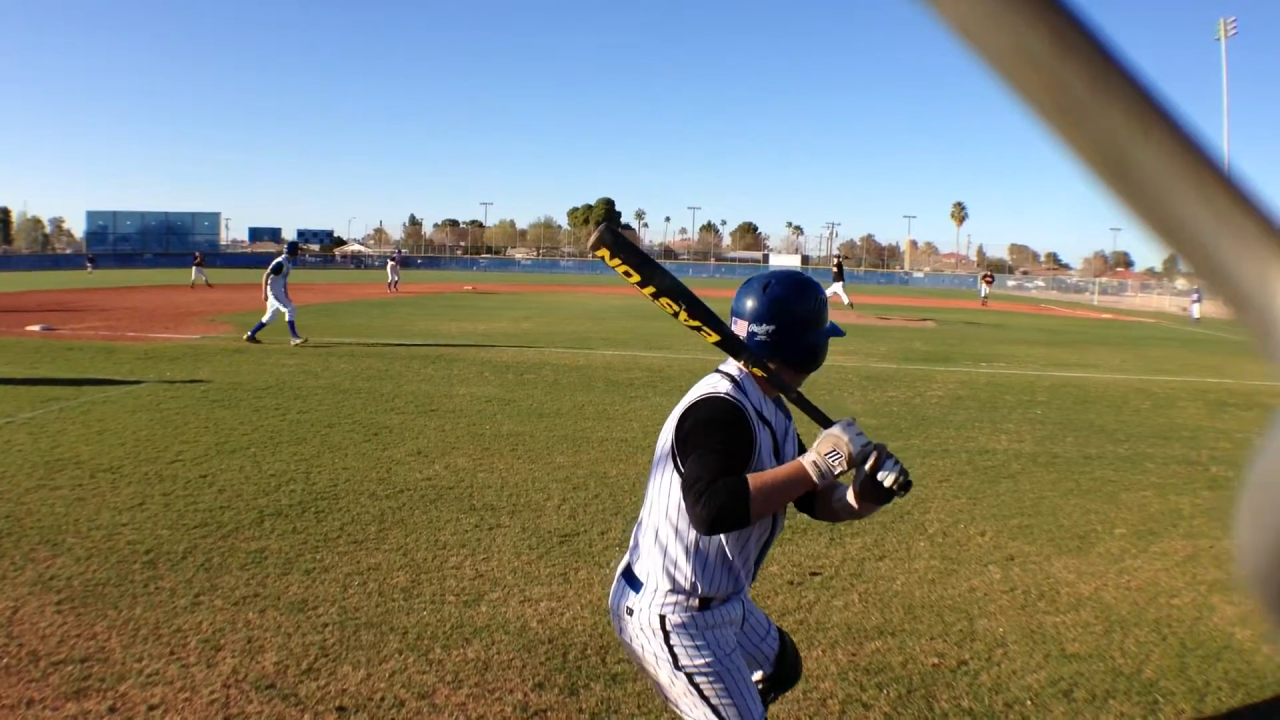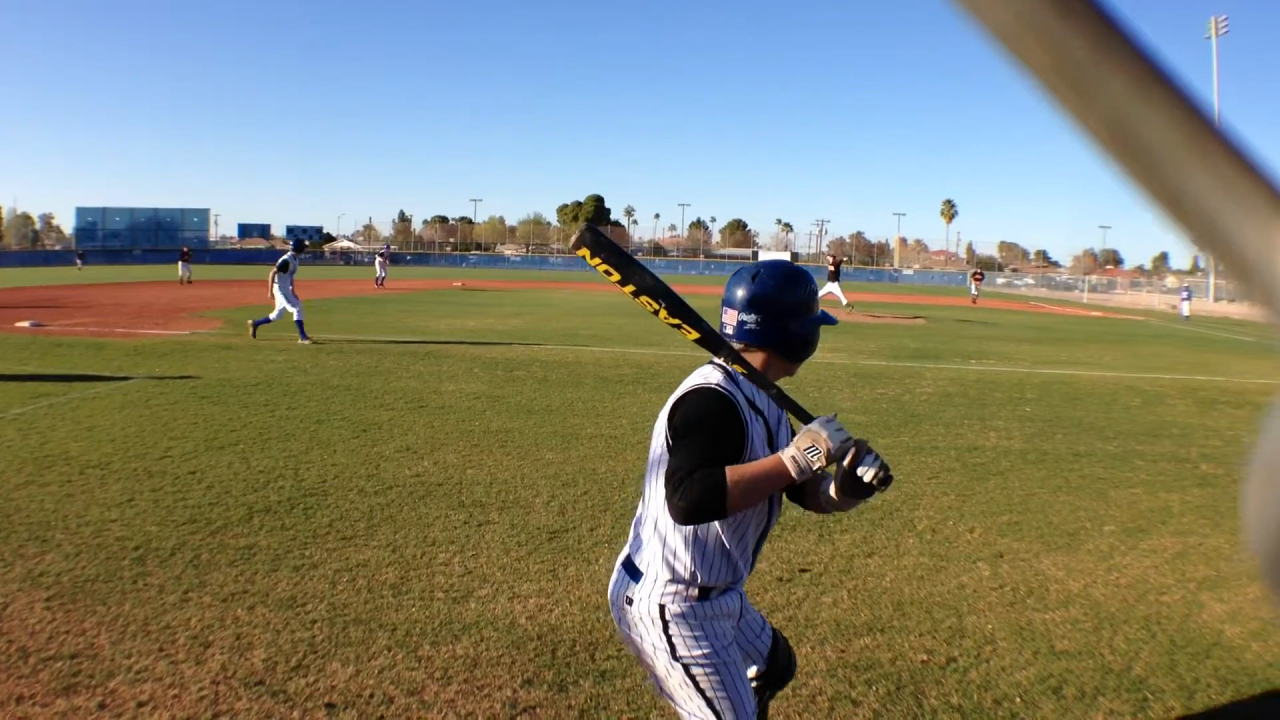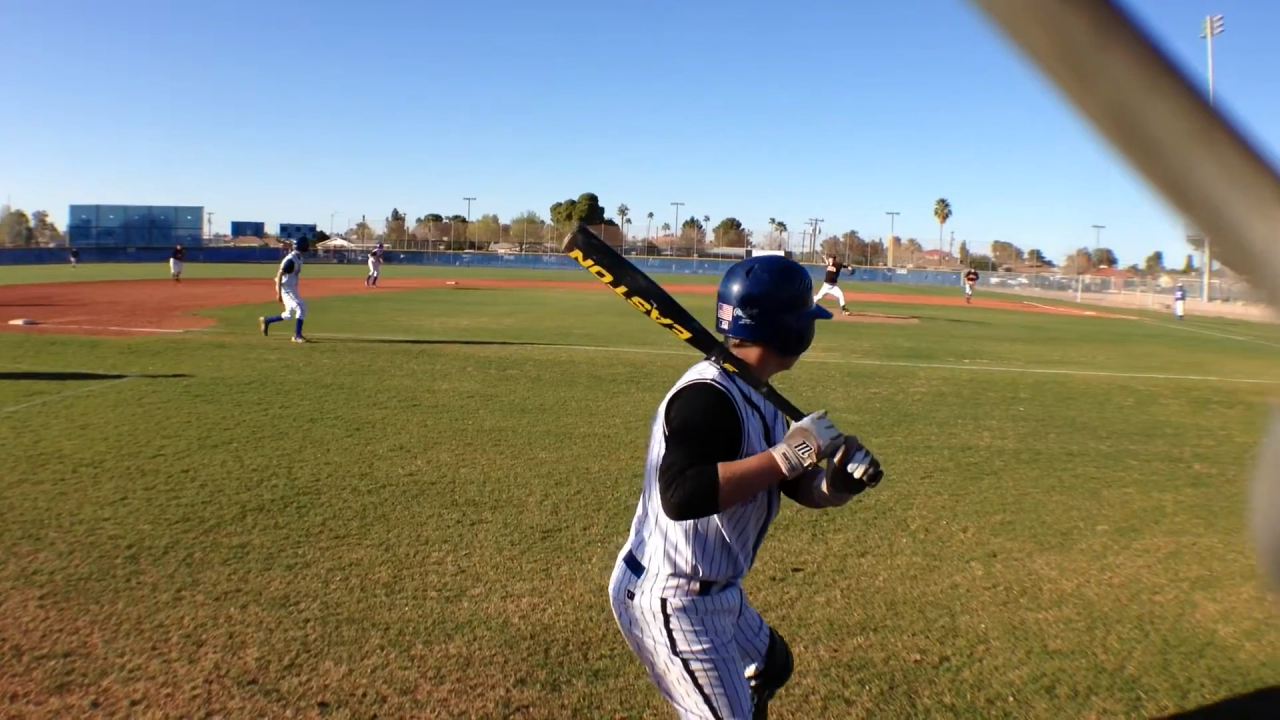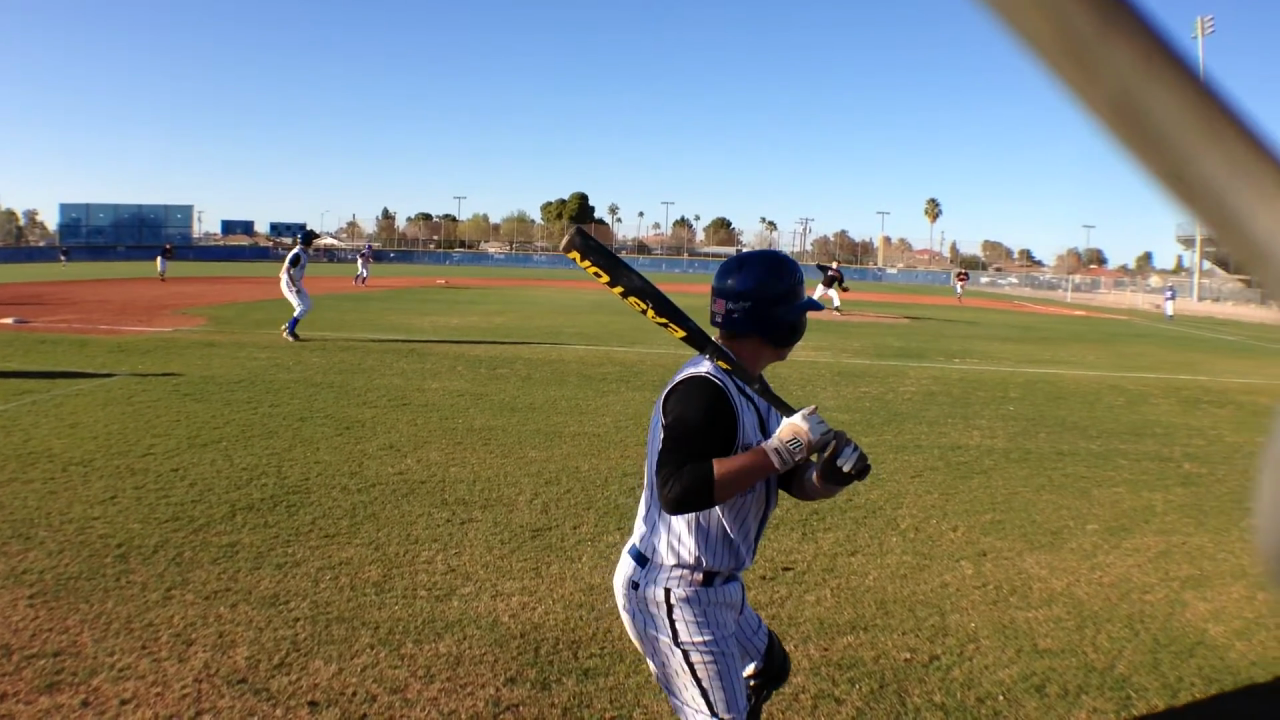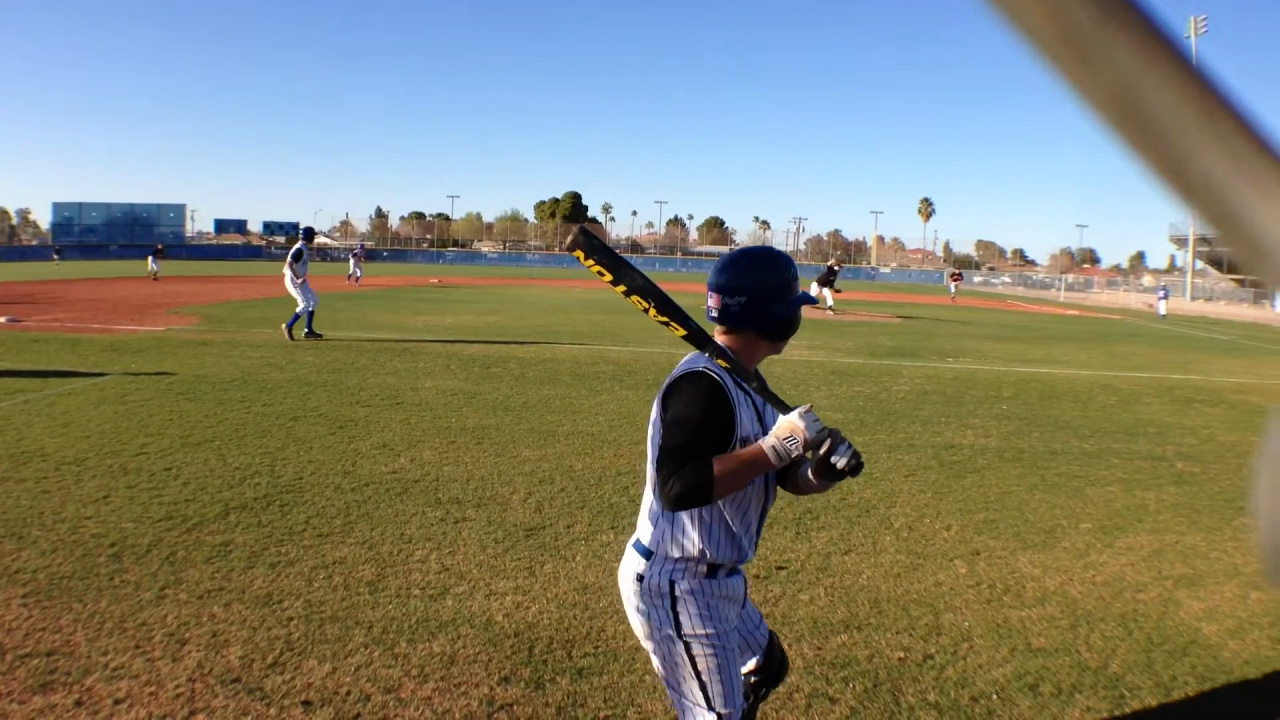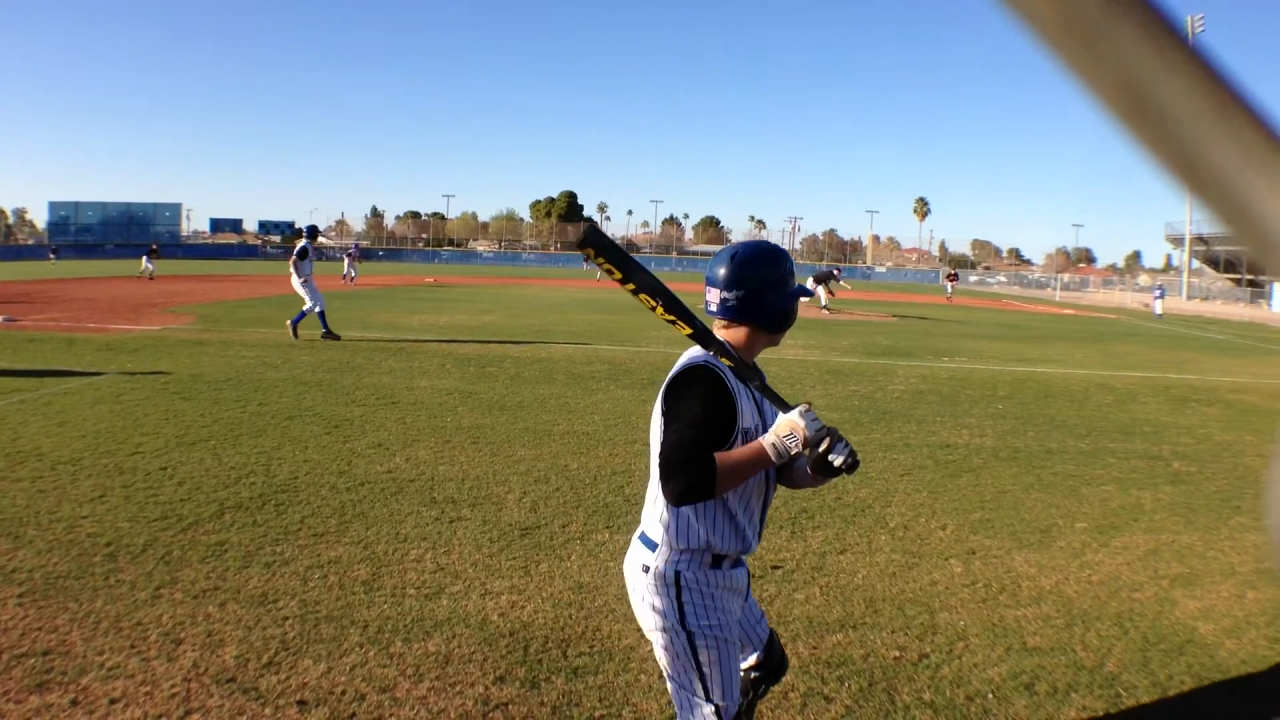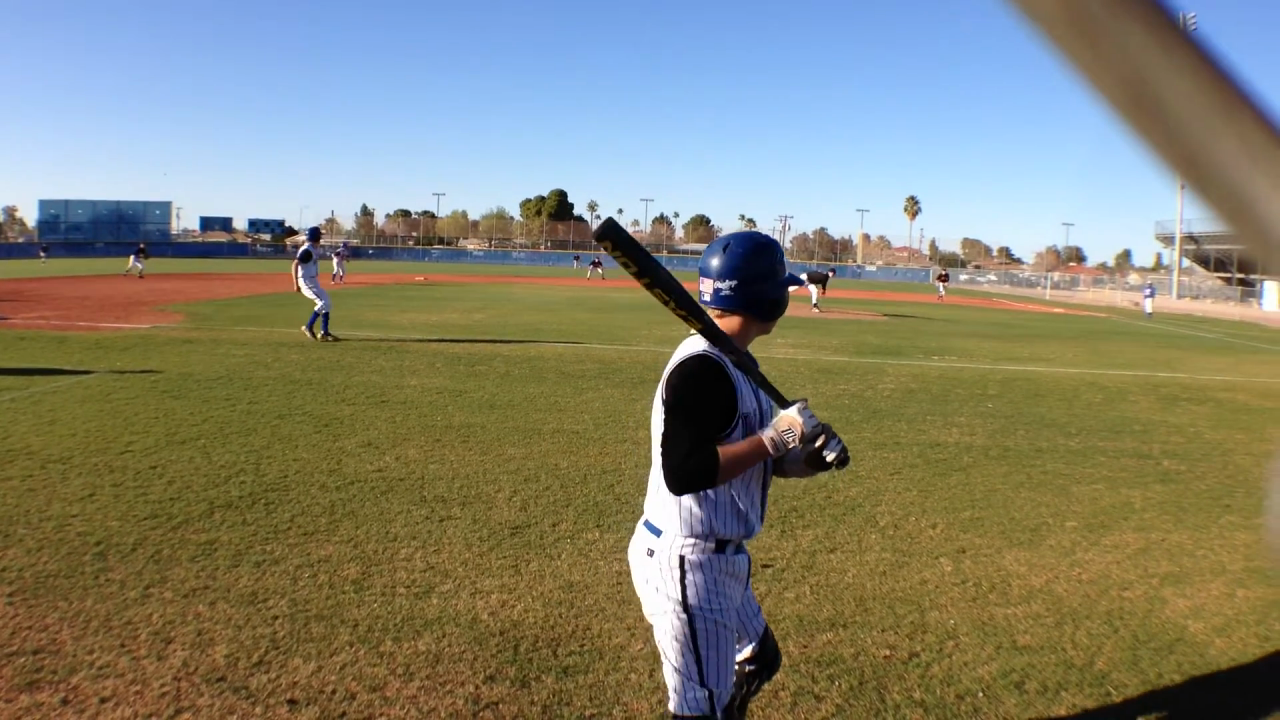
dt=0.2s
person 1, frame 1
left shoulder: (767, 407)
right shoulder: (718, 408)
left elbow: (813, 499)
right elbow: (711, 510)
left wrist: (862, 496)
right wrist: (818, 462)
left hip: (715, 600)
right hip: (672, 615)
left knee: (779, 668)
person 1, frame 2
left shoulder: (761, 398)
right shoulder: (711, 399)
left elbow: (806, 491)
right elbow: (689, 500)
left wrist: (845, 488)
right wrist: (797, 458)
left hip: (711, 594)
right hip: (671, 606)
left knee: (772, 668)
person 1, frame 3
left shoulder: (758, 393)
right shoulder: (707, 395)
left elbow: (802, 487)
right elbow: (681, 496)
left wrist: (839, 481)
right wrist: (787, 455)
left hip: (711, 591)
right hip: (672, 601)
left knee: (769, 668)
person 1, frame 4
left shoulder: (749, 387)
right shoulder: (703, 388)
left elbow: (796, 481)
right elbow: (677, 491)
left wrist: (831, 472)
right wrist: (780, 450)
left hip: (710, 586)
right hip: (675, 593)
left knee: (767, 669)
person 1, frame 5
left shoulder: (745, 381)
right shoulder: (702, 384)
left elbow: (789, 477)
right elbow: (678, 488)
left wrist: (824, 469)
right wrist: (776, 446)
left hip: (712, 580)
right hip: (679, 585)
left knee: (765, 668)
person 1, frame 6
left shoulder: (741, 374)
right shoulder: (704, 376)
left elbow: (777, 469)
right elbow: (681, 484)
left wrist: (820, 463)
right wrist: (777, 442)
left hip: (715, 572)
right hip: (685, 577)
left knee: (763, 666)
person 1, frame 7
left shoulder: (733, 362)
right shoulder: (703, 367)
left elbow: (760, 456)
right elbow: (682, 473)
left wrist: (810, 456)
right wrist: (775, 436)
left hip: (714, 559)
right hip: (686, 563)
left knee: (756, 661)
